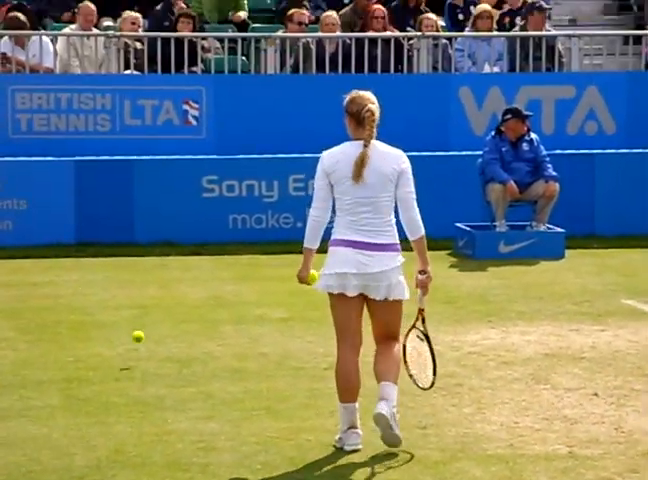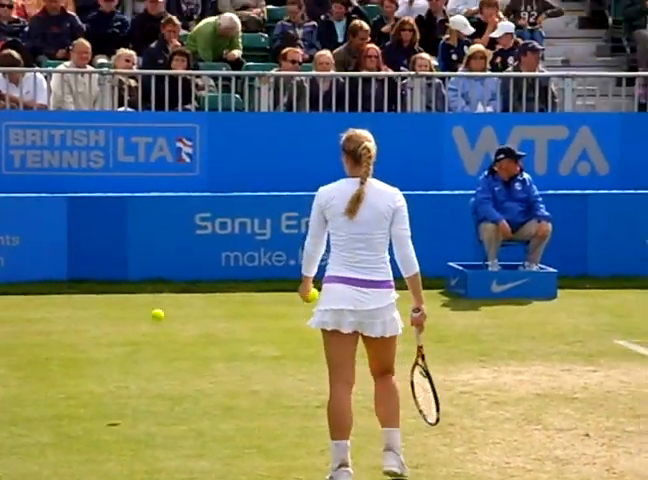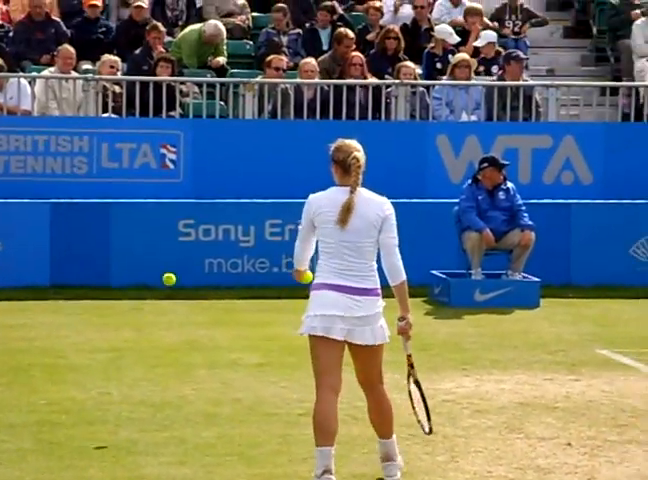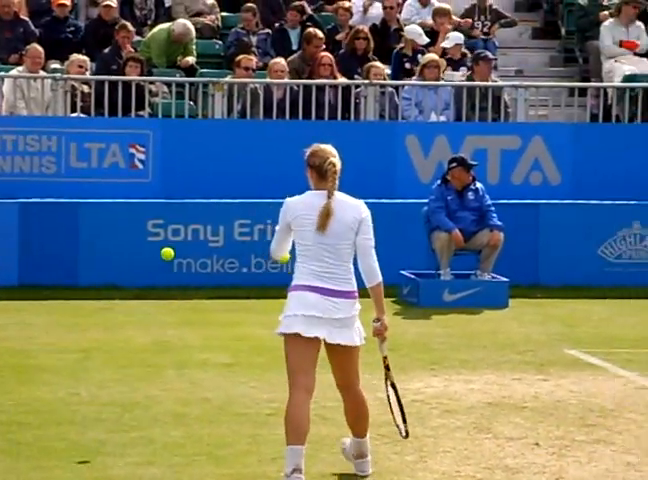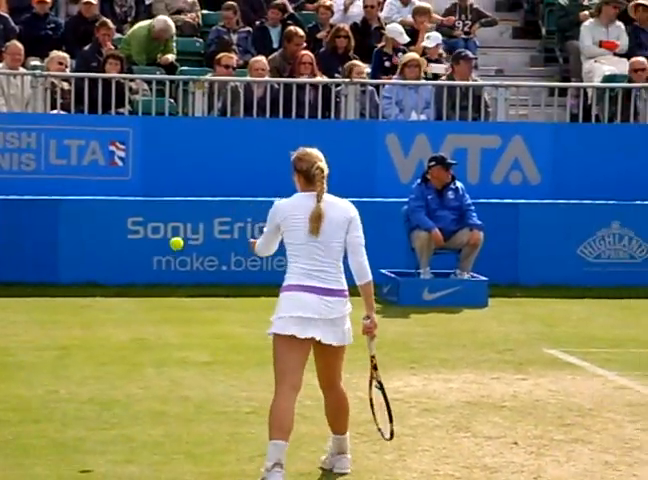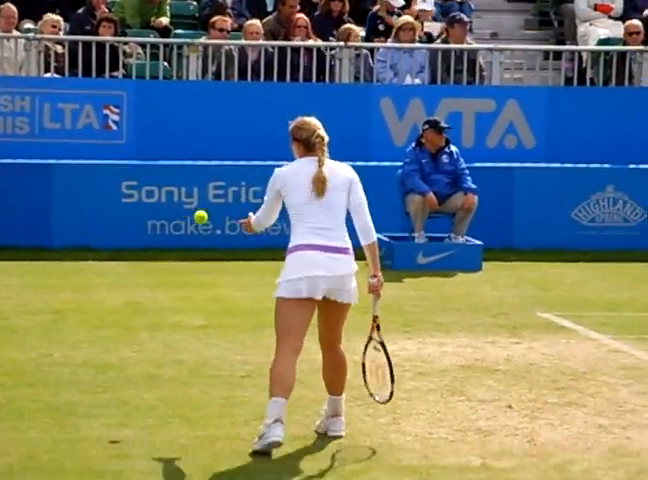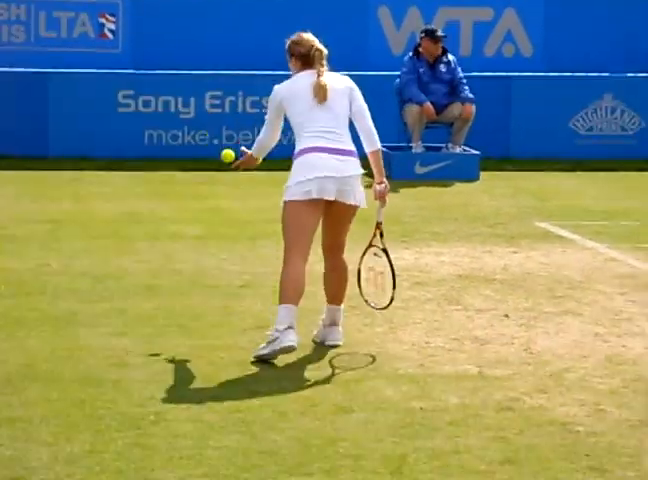
dt=0.1s
person 1, frame 1
left shoulder: (330, 158)
right shoulder: (397, 159)
left elbow: (318, 213)
right elbow: (411, 217)
left wrist: (306, 258)
right wrist: (423, 266)
left hip: (343, 258)
right hip: (384, 260)
left knee: (348, 347)
right knee: (387, 341)
left ankle: (349, 429)
right ankle: (386, 404)
person 1, frame 2
left shoulder: (326, 195)
right shoulder: (393, 197)
left elbow: (313, 245)
right elbow: (405, 255)
left wrist: (306, 282)
right wrist: (418, 304)
left hip: (338, 294)
right hip: (378, 296)
left knee: (341, 384)
right knee: (384, 375)
person 1, frame 3
left shoulder: (316, 202)
right shoulder: (381, 206)
left elbow: (300, 248)
right elbow: (393, 264)
left wrist: (300, 269)
right wrist: (405, 313)
left hip: (326, 302)
right hip: (365, 305)
left knee: (327, 390)
right knee: (373, 387)
person 1, frame 4
left shoulder: (292, 206)
right shoulder: (358, 209)
left elbow: (277, 250)
right elbow: (369, 266)
left wrist: (280, 255)
right wrist: (380, 315)
left hip: (304, 303)
right hip: (343, 307)
left knee: (300, 391)
right knee: (350, 388)
person 1, frame 5
left shoulder: (282, 208)
right shoulder: (347, 210)
left elbow: (265, 247)
right elbow: (361, 264)
left wrist: (256, 244)
right wrist: (370, 312)
left hip: (296, 303)
right hip: (334, 306)
left knee: (286, 388)
right knee: (331, 385)
person 1, frame 6
left shoulder: (283, 174)
right shoulder: (346, 173)
left elbow: (265, 219)
right elbow: (365, 225)
left wrist: (252, 222)
right wrist: (375, 271)
left hip: (302, 262)
right hip: (340, 264)
left knee: (287, 349)
right knee: (332, 346)
left ankle: (273, 424)
right ankle: (334, 418)
person 1, frame 7
left shoulder: (282, 90)
right shoulder: (345, 83)
left elbow: (268, 138)
right elbow: (369, 134)
left wrist: (251, 158)
right wrist: (380, 178)
left hip: (310, 168)
right hip: (347, 169)
left knee: (295, 255)
right knee: (335, 254)
left ankle: (283, 331)
right ankle: (331, 327)
